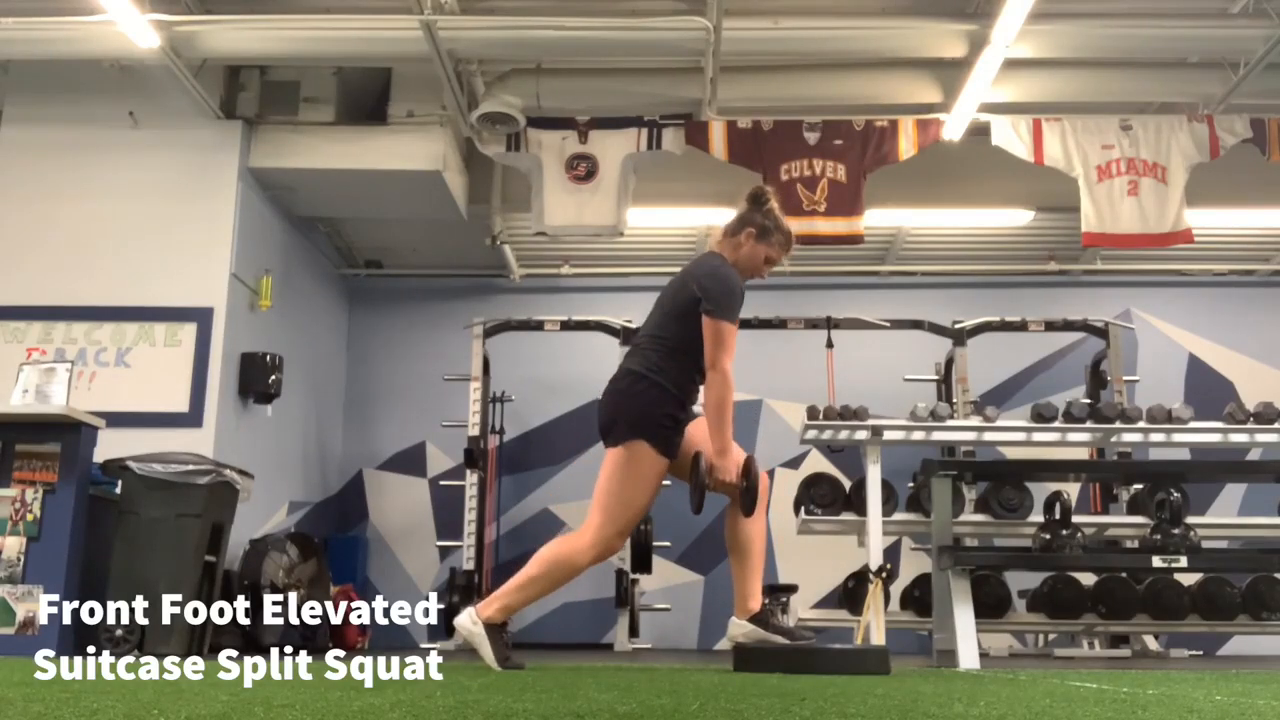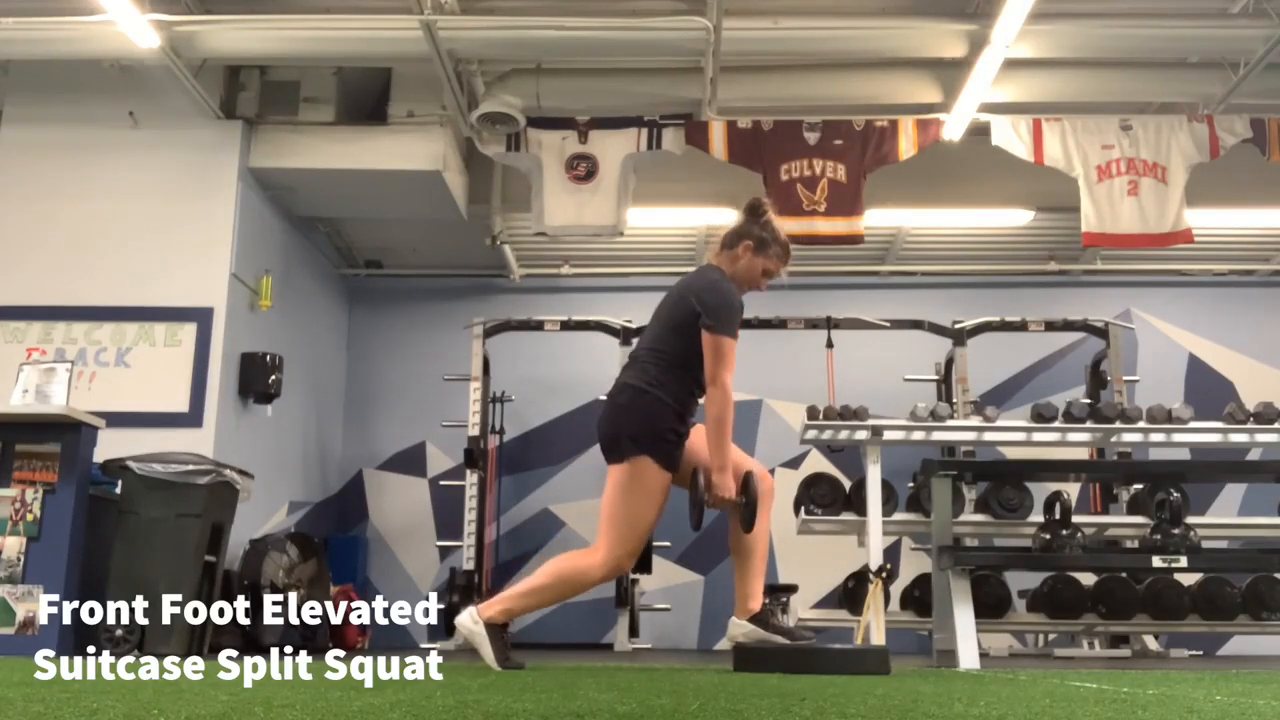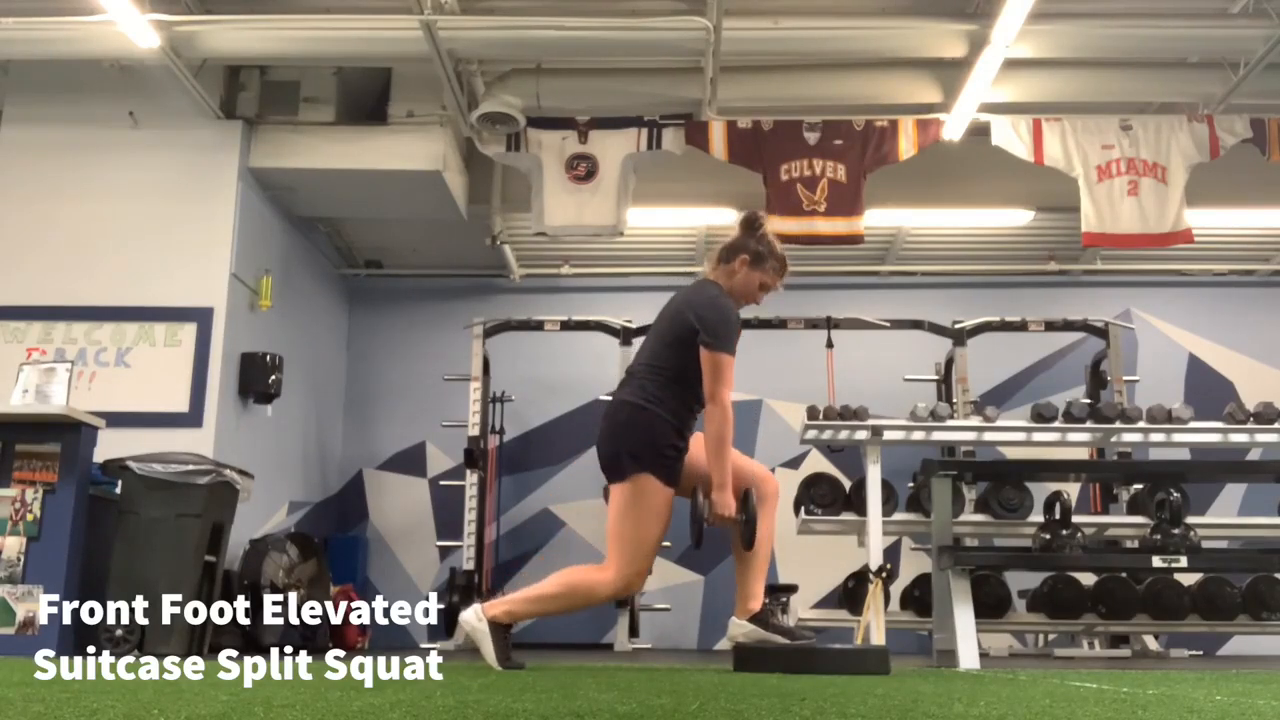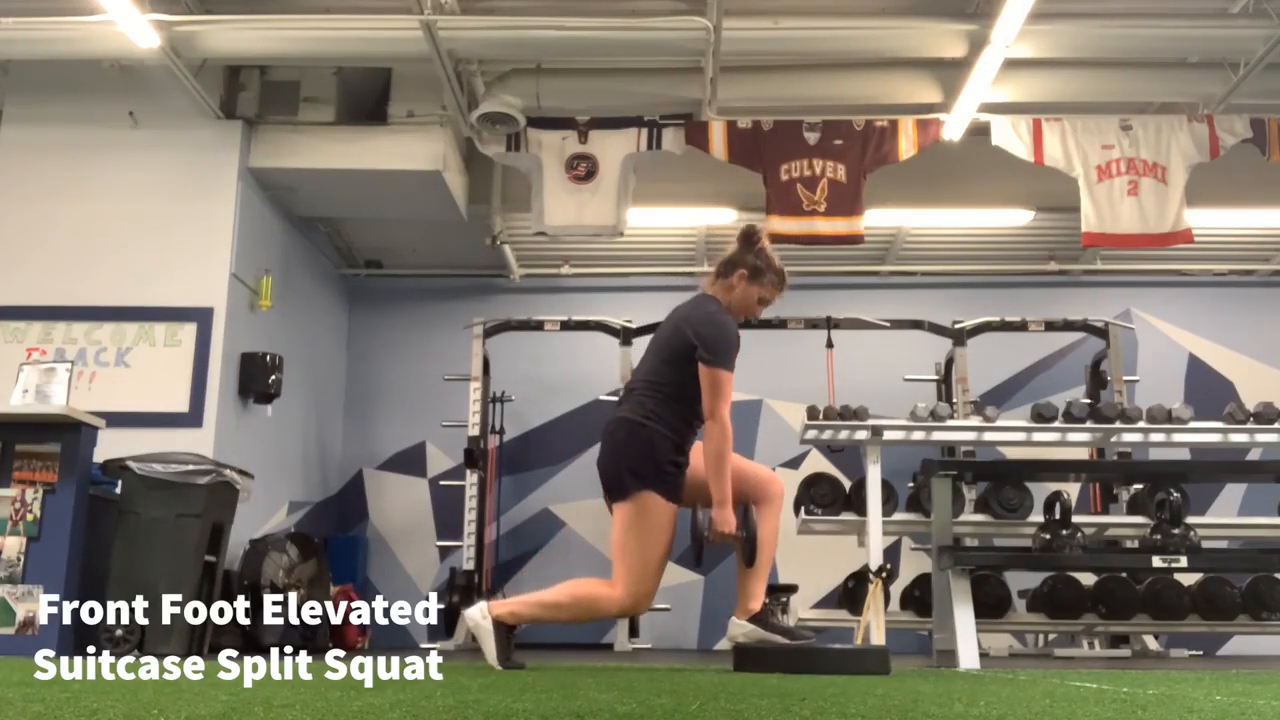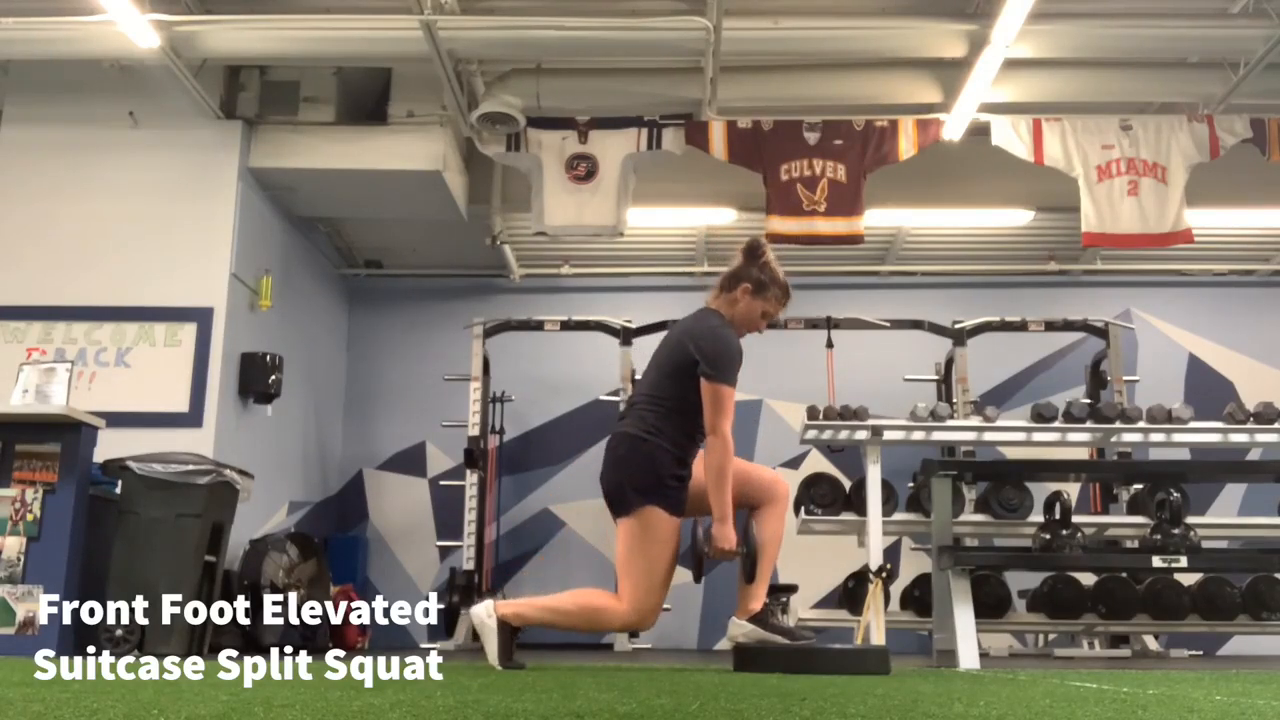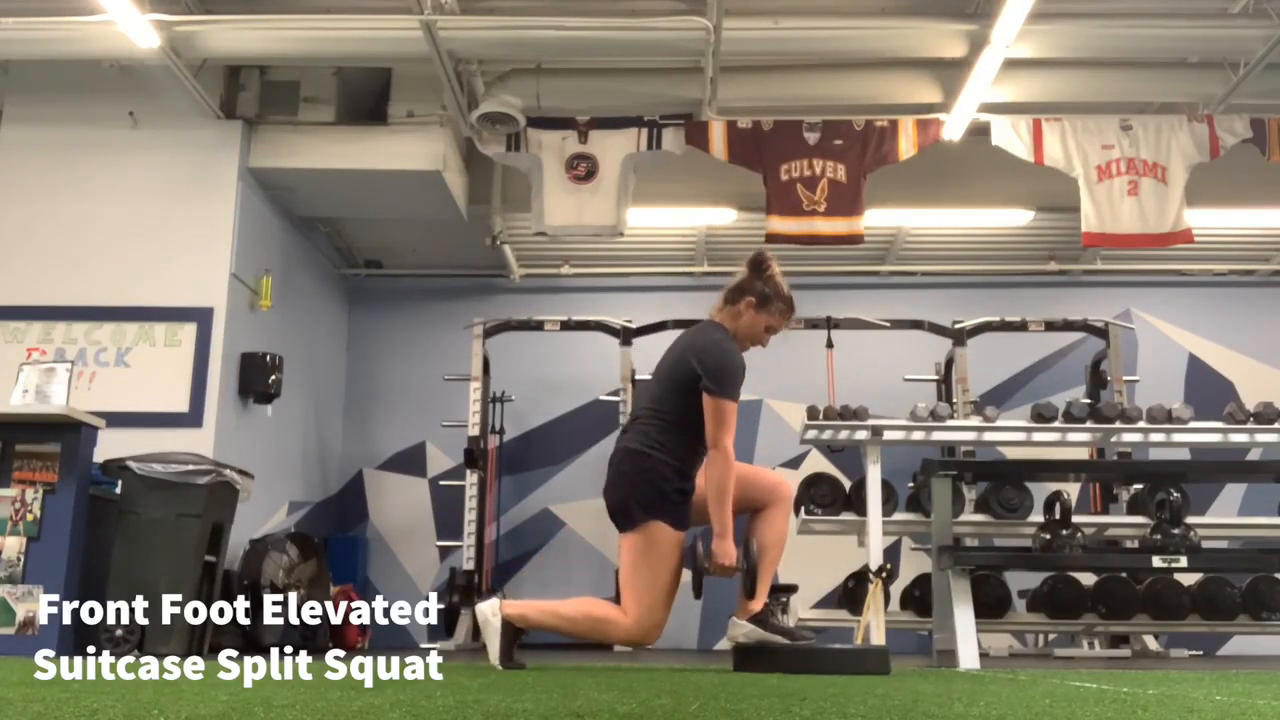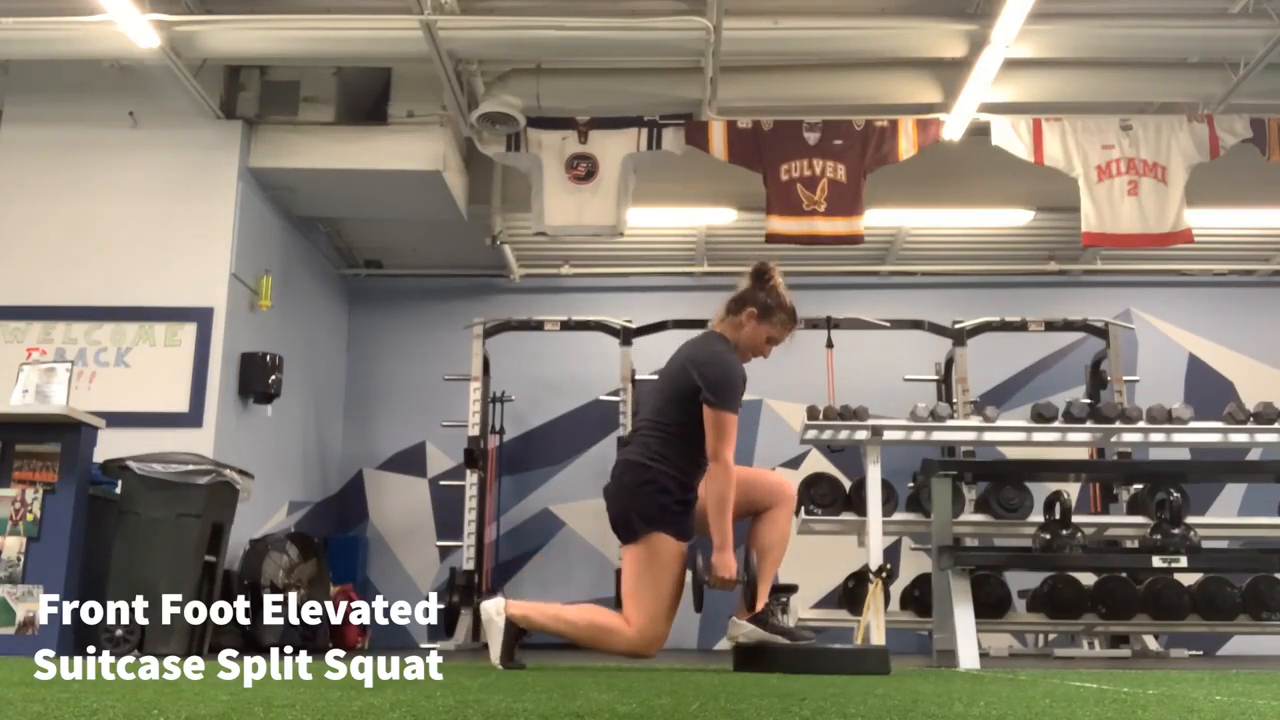
dt=0.2s
person 1, frame 1
left shoulder: (706, 271)
right shoulder: (724, 281)
right elbow: (719, 370)
right wrist: (722, 453)
left hip: (658, 407)
right hip: (643, 408)
left knee: (755, 485)
right knee: (602, 538)
left ankle: (749, 615)
right ankle: (486, 615)
person 1, frame 2
left shoulder: (701, 284)
right shoulder: (723, 295)
right elbow: (718, 386)
right wrist: (721, 470)
left hip: (655, 418)
right hip: (643, 421)
left knee: (759, 485)
right knee: (613, 557)
left ankle: (750, 615)
right ankle: (488, 615)
person 1, frame 3
left shoulder: (698, 298)
right shoulder: (720, 311)
right elbow: (717, 403)
right wrist: (721, 488)
left hip: (652, 432)
right hip: (642, 436)
left knee: (762, 487)
right knee: (622, 578)
left ankle: (750, 615)
right ankle: (492, 614)
person 1, frame 4
left shoulder: (697, 313)
right shoulder: (718, 327)
right elbow: (716, 420)
right wrist: (722, 505)
left hip: (653, 447)
right hip: (643, 453)
left knee: (767, 489)
right knee: (630, 597)
left ankle: (750, 615)
right ankle: (498, 614)
person 1, frame 5
left shoulder: (700, 326)
right shoulder: (721, 341)
right elbow: (718, 435)
right wrist: (723, 521)
left hip: (656, 462)
right hip: (646, 468)
left knee: (773, 491)
right knee: (636, 613)
left ankle: (751, 615)
right ankle: (503, 614)
person 1, frame 6
left shoulder: (703, 338)
right shoulder: (724, 355)
right elbow: (720, 450)
right wrist: (723, 537)
left hip: (654, 473)
right hip: (649, 483)
left knee: (777, 493)
right knee: (640, 627)
left ankle: (753, 615)
right ankle: (507, 613)
person 1, frame 7
left shoulder: (705, 349)
right shoulder: (724, 366)
right elbow: (720, 462)
right wrist: (723, 549)
left hip: (661, 484)
right hip: (652, 494)
left knee: (781, 493)
right knee: (642, 639)
left ankle: (754, 615)
right ankle: (512, 613)
